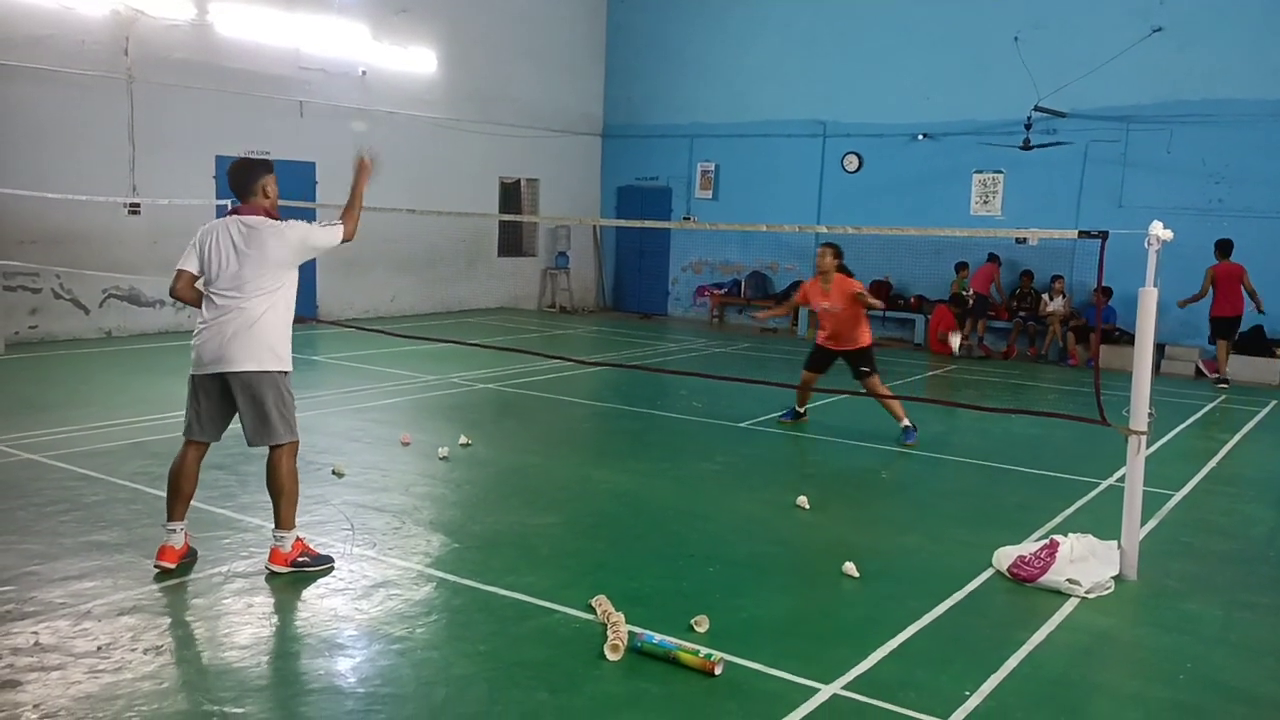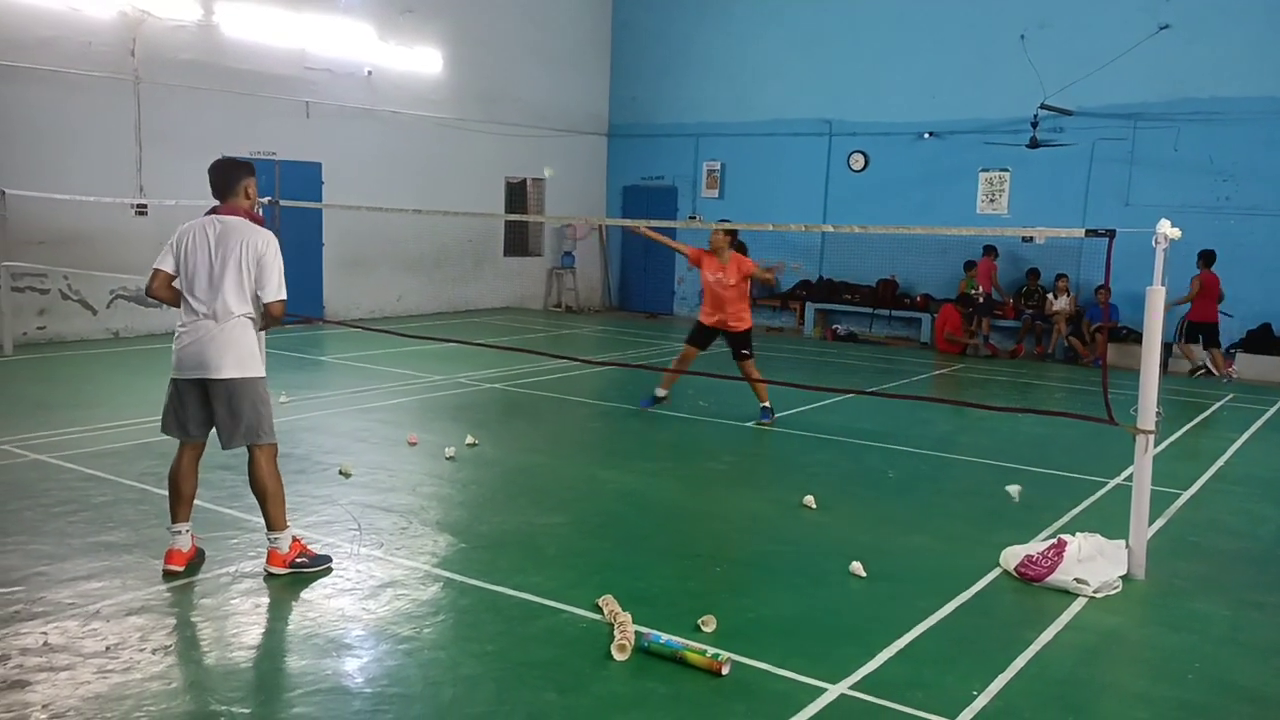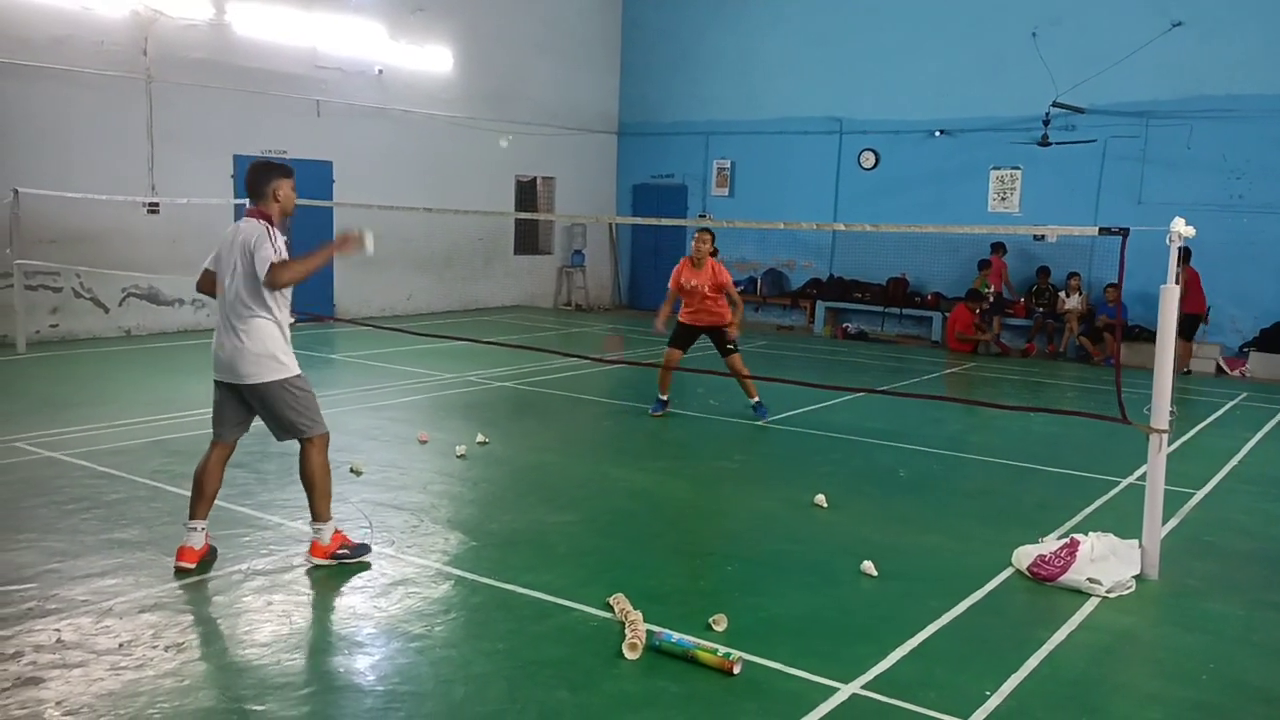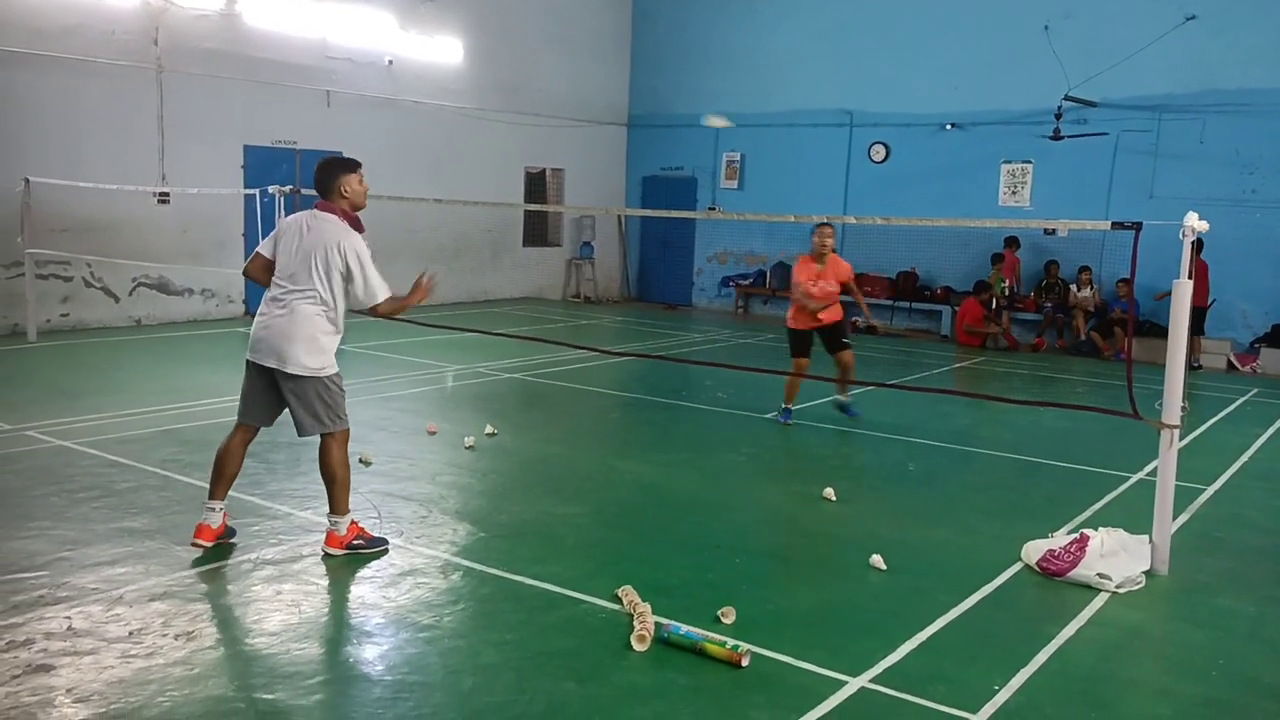
dt=0.5s
person 1, frame 1
left shoulder: (209, 232)
right shoulder: (288, 234)
left elbow: (179, 289)
right elbow: (348, 228)
right wrist: (361, 179)
left hip: (208, 354)
right hip: (257, 358)
left knee: (194, 444)
right knee: (283, 446)
left ankle: (173, 542)
right ankle: (285, 547)
person 1, frame 2
left shoulder: (187, 233)
right shoulder: (261, 239)
left elbow: (156, 288)
right elbow: (275, 310)
right wrist: (259, 320)
left hip: (190, 356)
right hip: (235, 359)
left knee: (189, 447)
right knee: (262, 449)
left ankle: (180, 545)
right ankle: (282, 548)
person 1, frame 3
left shoulder: (236, 232)
right shoulder: (263, 235)
left elbow: (206, 284)
right elbow: (278, 277)
right wrist: (331, 250)
left hip: (229, 360)
right hip: (267, 361)
left knee: (221, 444)
right knee: (315, 438)
left ankle: (193, 542)
right ankle: (324, 538)
person 1, frame 4
left shoulder: (292, 223)
right shoulder: (349, 241)
left elbow: (254, 270)
right elbow: (381, 307)
right wrist: (415, 296)
left hip: (263, 342)
right hip: (306, 352)
left knee: (245, 429)
right knee: (334, 435)
left ankle: (211, 521)
right ankle: (341, 531)
person 2, frame 1
left shoulder: (849, 285)
right shoulder: (809, 286)
left elbow: (878, 304)
right elbow: (788, 307)
left wrist: (869, 301)
right wrist: (765, 314)
left hip: (856, 343)
right hip: (826, 341)
left knee: (874, 387)
right knee: (806, 380)
left ankle: (906, 426)
right ankle: (798, 411)
person 2, frame 2
left shoulder: (741, 264)
right shoulder: (703, 257)
left elbow: (769, 280)
right elbow: (674, 244)
left wrist: (769, 276)
right wrist: (646, 231)
left hip: (737, 323)
right hip: (708, 319)
left knee: (747, 369)
right knee: (685, 356)
left ankle: (766, 407)
right ankle: (660, 393)
person 2, frame 3
left shoulder: (718, 271)
right shoulder: (681, 267)
left elbow: (737, 302)
right elbow: (671, 298)
left wrist: (734, 326)
right wrist: (661, 319)
left hip: (720, 321)
right hip: (689, 320)
left knee: (736, 365)
right knee: (669, 359)
left ankle: (756, 402)
right ankle: (663, 399)
person 2, frame 4
left shoulder: (841, 266)
right shoulder: (802, 264)
left elbow: (852, 289)
right elbow: (797, 295)
left wrist: (866, 312)
right wrist: (813, 305)
left hip: (832, 318)
right hip: (801, 320)
left knee: (847, 361)
right knee: (799, 368)
left ankle: (842, 398)
right ankle: (787, 407)
